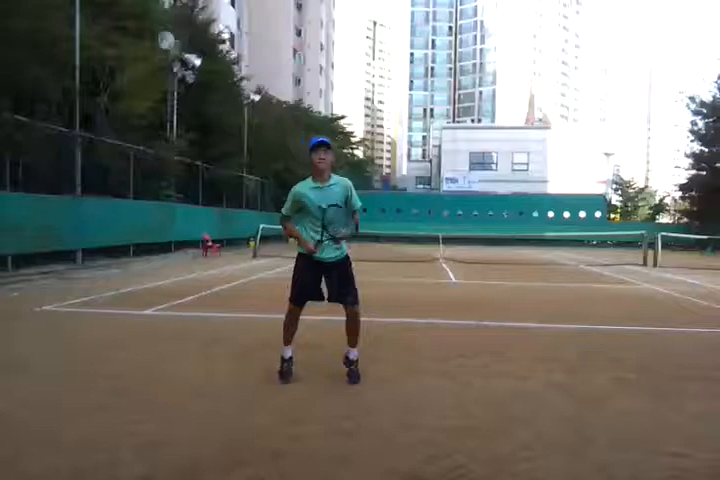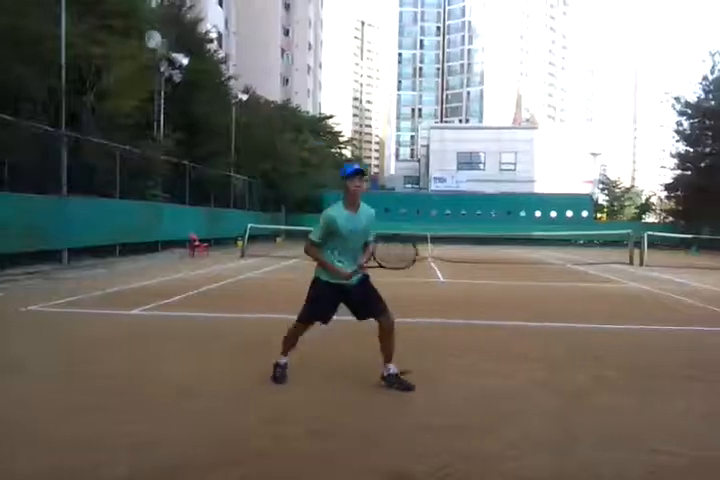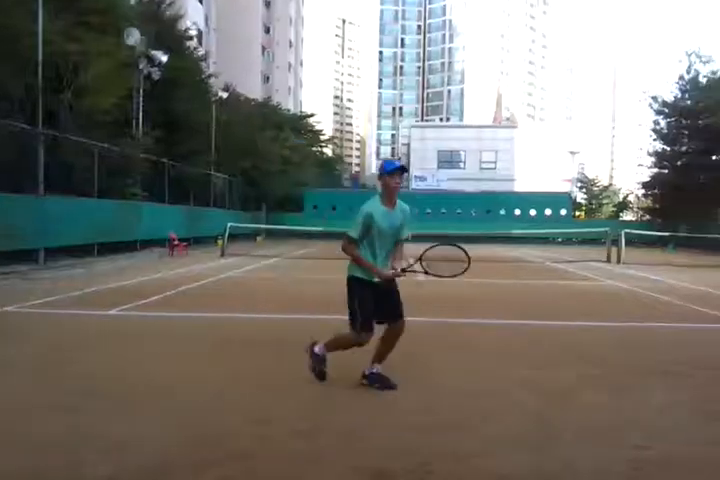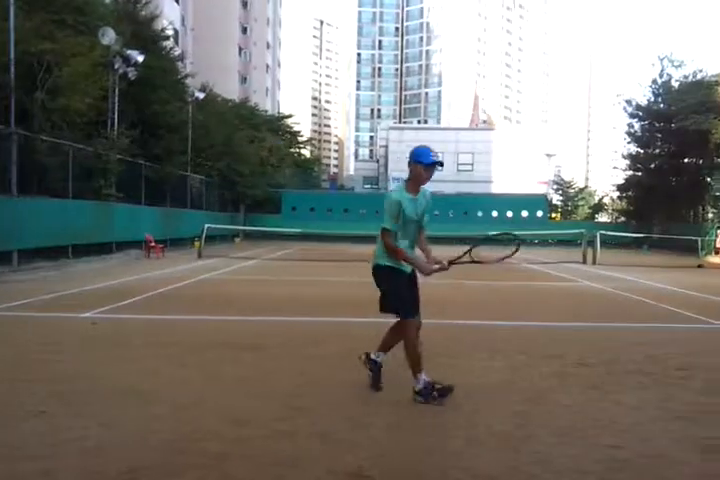
dt=0.2s
person 1, frame 1
left shoulder: (345, 186)
right shoulder: (299, 190)
left elbow: (355, 215)
right elbow: (285, 221)
right wrist: (302, 240)
left hip: (337, 256)
right hip: (309, 256)
left knee: (352, 308)
right knee: (295, 307)
left ankle: (351, 358)
right ankle: (287, 356)
person 1, frame 2
left shoulder: (369, 213)
right shoulder: (331, 215)
right elbow: (310, 248)
left wrist: (364, 259)
right wrist: (334, 269)
left hip: (357, 278)
right hip: (328, 280)
left knee: (387, 320)
right knee: (302, 324)
left ankle: (389, 372)
right ankle: (282, 361)
person 1, frame 3
left shoulder: (404, 210)
right shoulder: (369, 210)
right elbow: (347, 246)
left wrist: (395, 264)
right wrist: (374, 269)
left hip: (385, 277)
right hip: (361, 277)
left knee: (397, 326)
right knee: (362, 336)
left ankle: (373, 371)
right ankle: (320, 350)
person 1, frame 4
left shoulder: (425, 196)
right shoulder: (396, 197)
right elbow: (388, 241)
left wrist: (429, 256)
right wrist: (417, 263)
left hip: (407, 266)
right hip: (388, 265)
left knee: (407, 322)
right knee: (412, 322)
left ankle: (374, 358)
right ankle: (421, 384)
